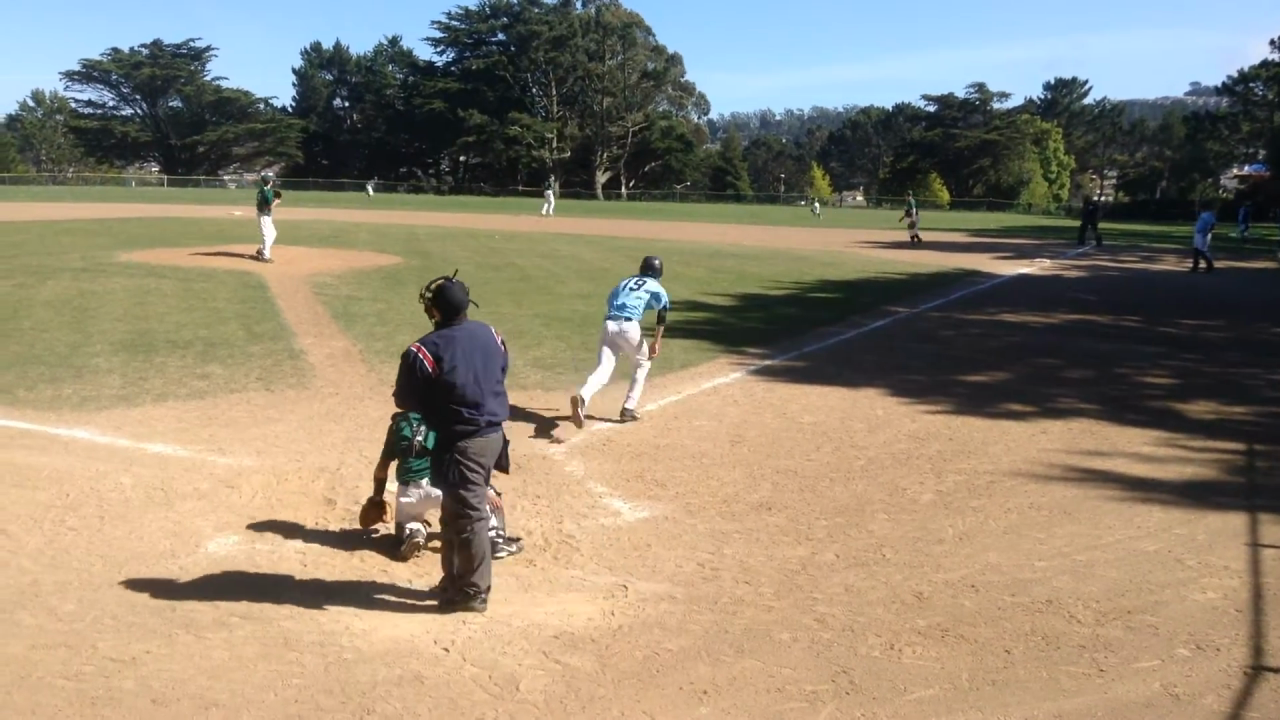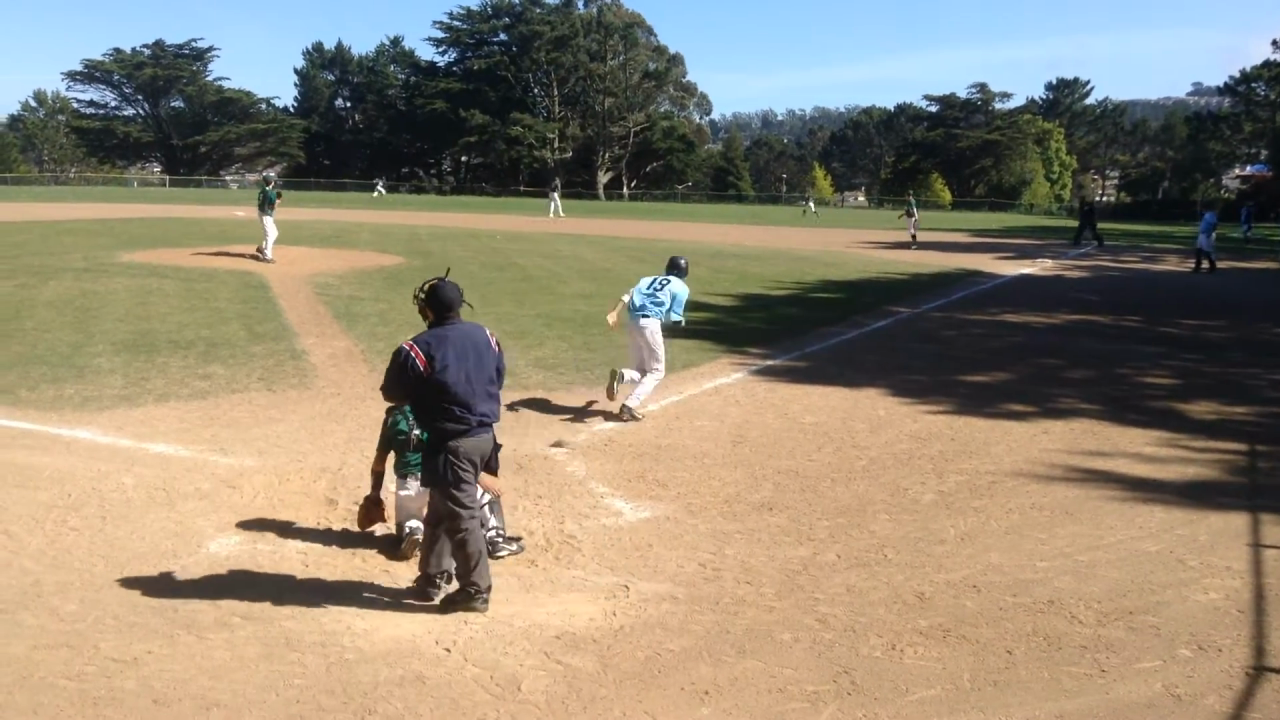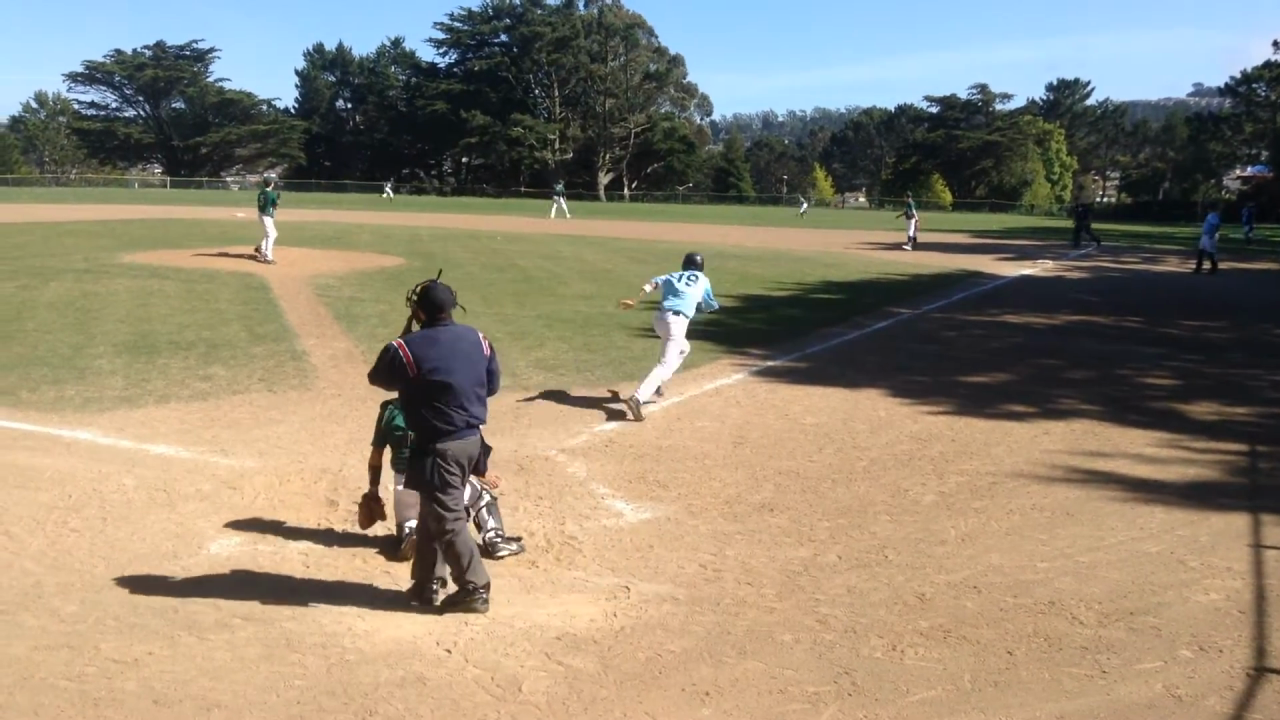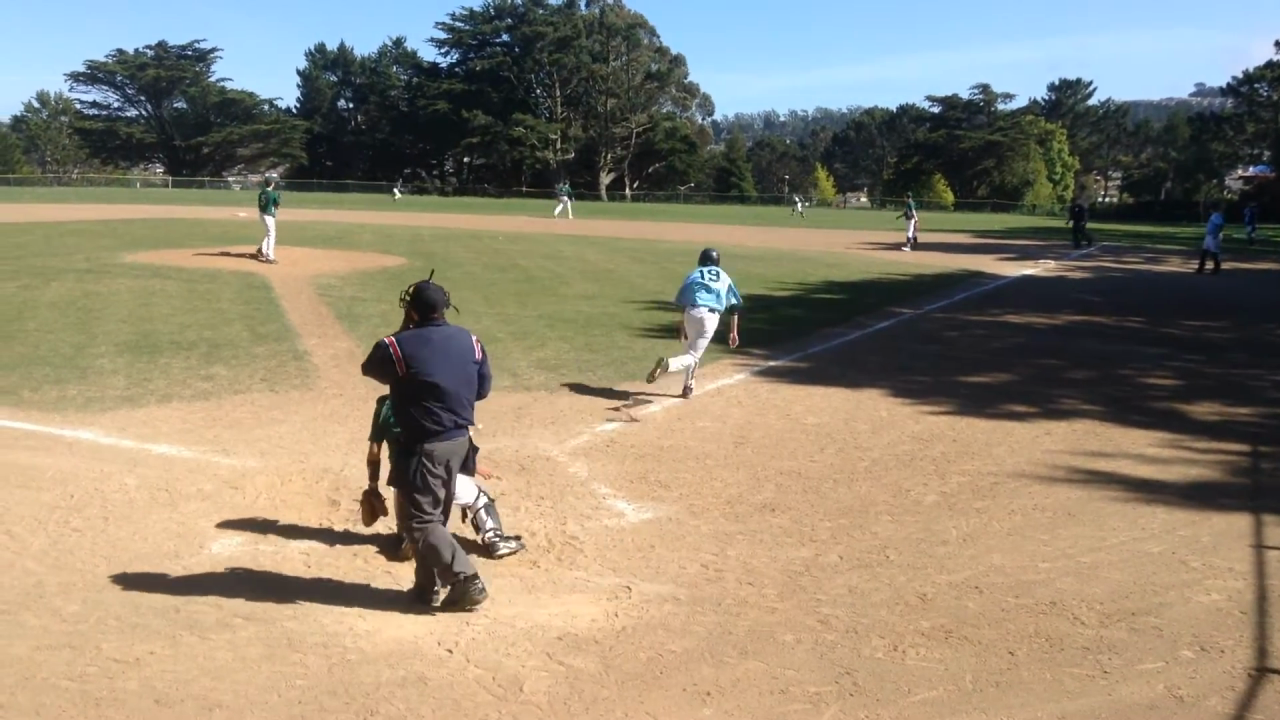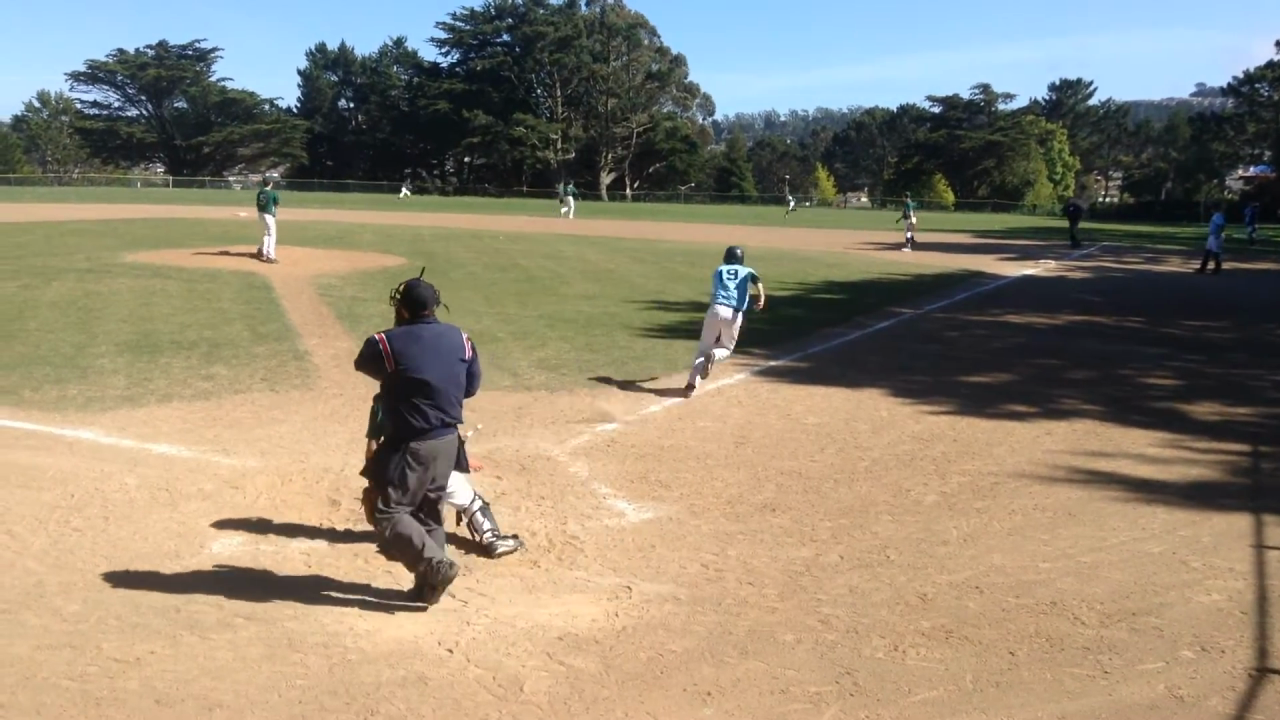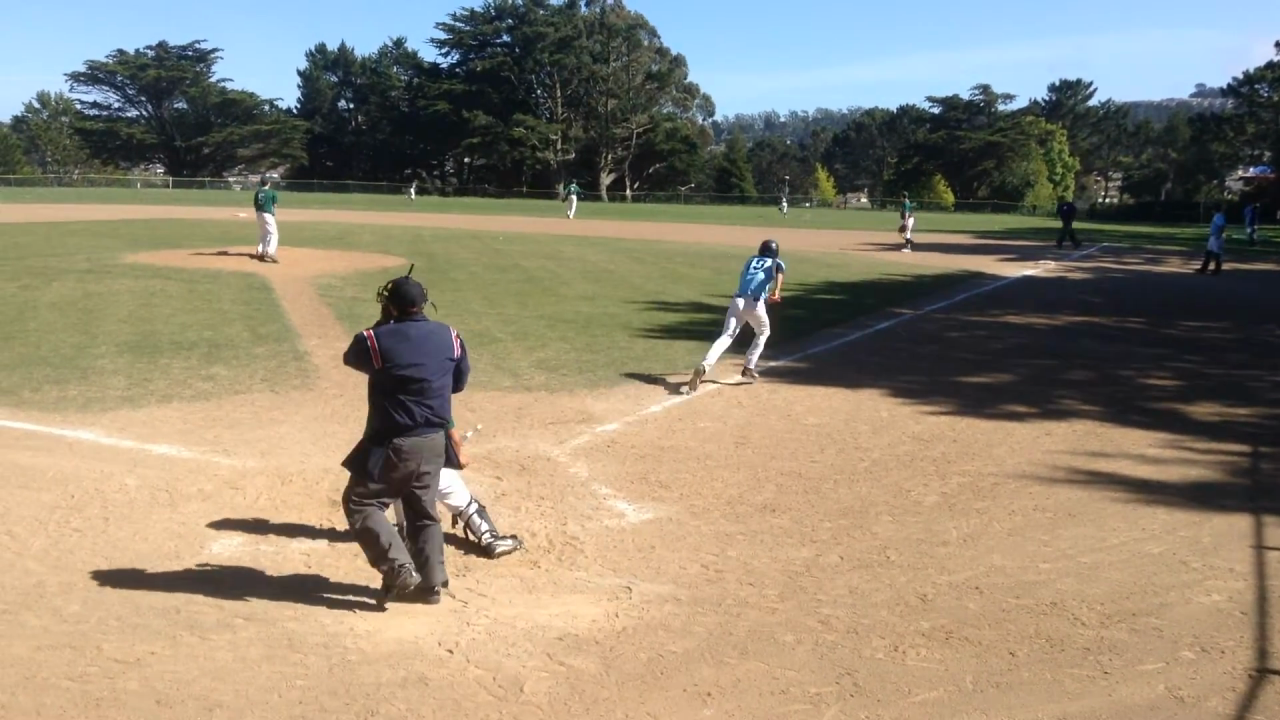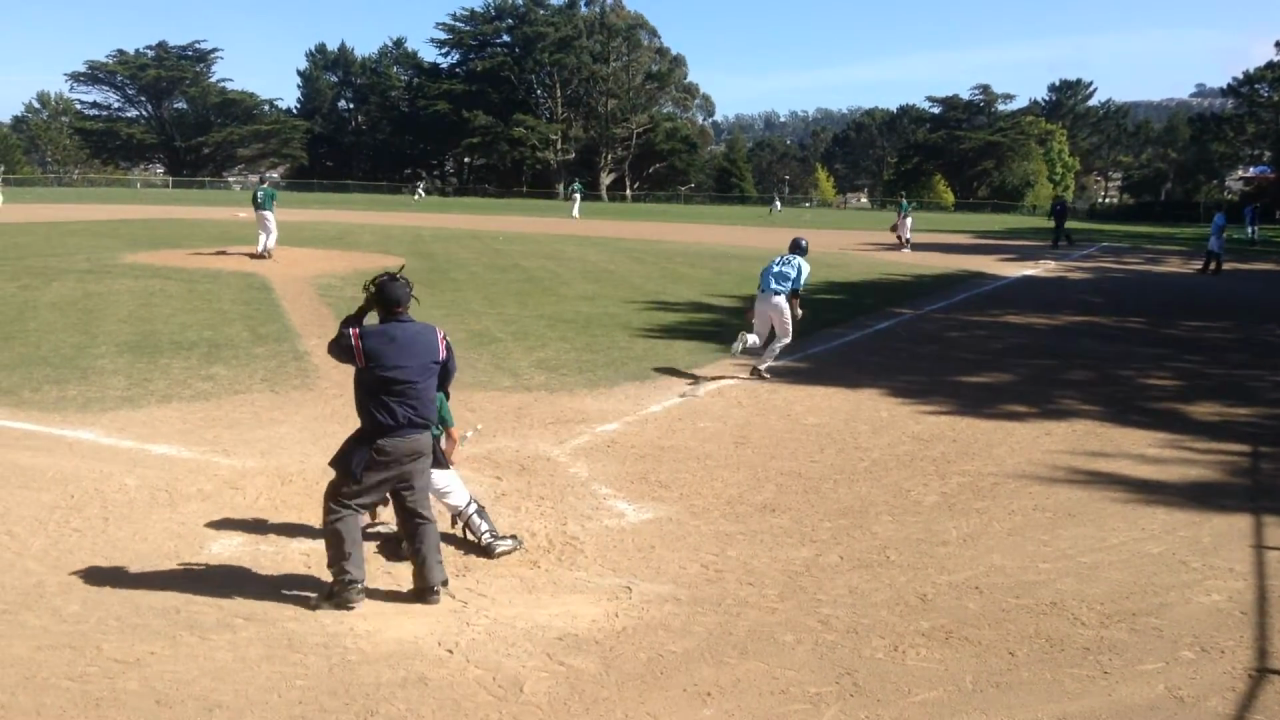
dt=0.1s
person 1, frame 1
left shoulder: (424, 351)
right shoulder: (491, 335)
left elbow: (406, 401)
left hip: (461, 445)
right hip: (494, 435)
left knee: (468, 515)
right knee: (458, 508)
left ankle: (474, 590)
right ankle: (456, 577)
person 1, frame 2
left shoulder: (416, 350)
right shoulder: (485, 336)
left elbow: (393, 394)
right elbow: (498, 380)
left hip: (452, 444)
right hip: (484, 437)
left knee: (461, 515)
right knee: (442, 509)
left ankle: (475, 590)
right ankle: (432, 578)
person 1, frame 3
left shoulder: (406, 348)
right shoulder: (477, 339)
left elbow: (378, 378)
right elbow: (492, 385)
left hip: (438, 447)
right hip: (471, 439)
left knee: (447, 520)
right knee: (438, 512)
left ankle: (473, 589)
right ankle: (426, 585)
person 1, frame 4
left shoulder: (398, 345)
right shoulder: (469, 341)
left elbow: (371, 369)
right elbow: (482, 389)
left hip: (425, 446)
right hip: (458, 441)
left knee: (421, 519)
right knee: (431, 514)
left ankle: (467, 582)
right ankle: (428, 585)
person 1, frame 5
left shoulder: (388, 342)
right shoulder: (460, 339)
left elbow: (363, 364)
right elbow: (471, 387)
left hip: (411, 445)
right hip: (447, 441)
left knee: (388, 512)
right knee: (429, 514)
left ankle: (435, 565)
right ankle: (429, 582)
person 1, frame 6
left shoulder: (377, 339)
right shoulder: (449, 336)
left elbow: (351, 358)
right elbow: (459, 382)
left wrist: (382, 322)
left hip: (396, 442)
right hip: (435, 439)
left knee: (360, 503)
right knee: (424, 513)
left ankle: (399, 569)
right ankle: (431, 583)
person 1, frame 7
left shoulder: (364, 340)
right shoulder: (436, 337)
left elbow: (336, 345)
right elbow: (446, 380)
left wrist: (360, 310)
left hip: (382, 444)
right hip: (421, 441)
left knee: (340, 506)
right knee: (419, 514)
left ankle: (347, 585)
right ankle: (431, 585)
